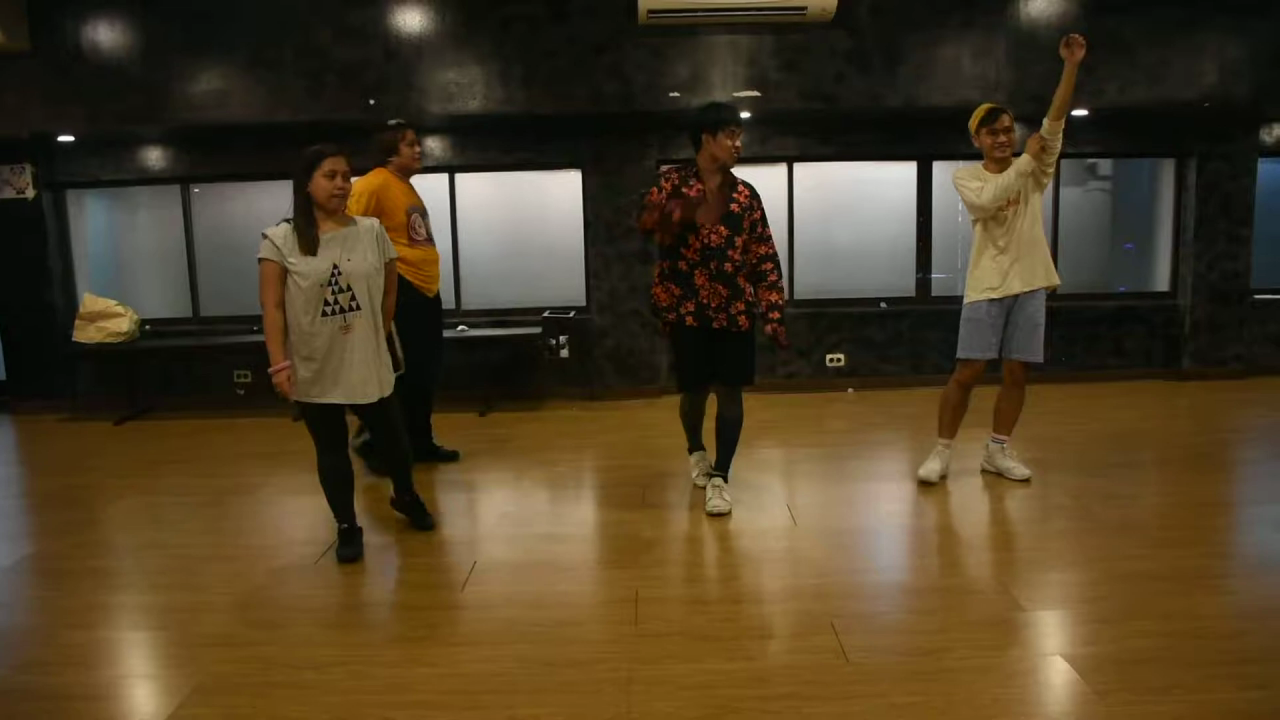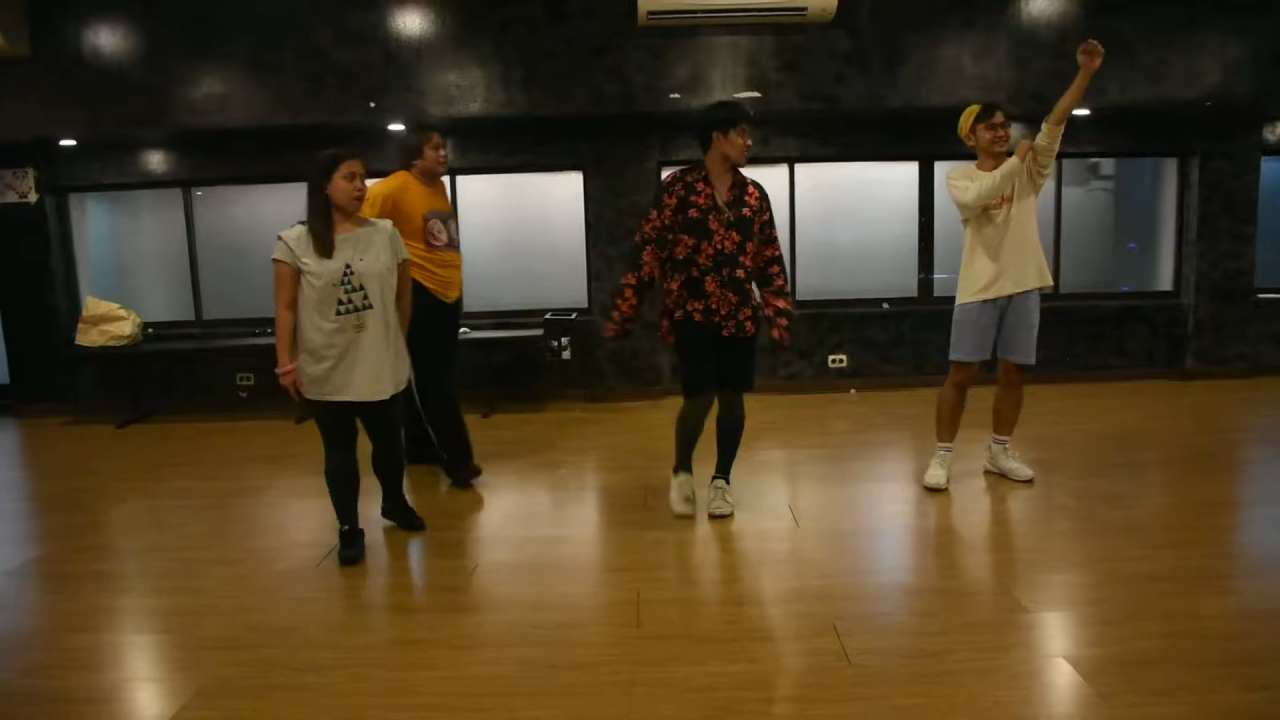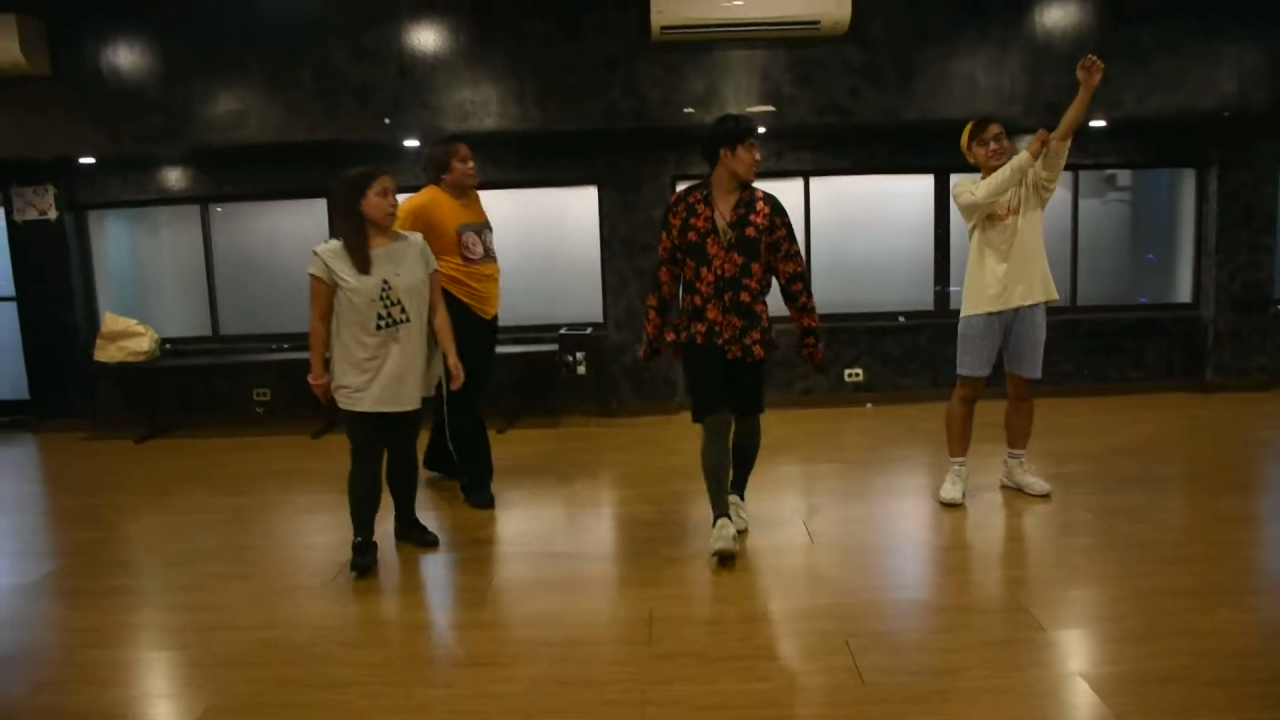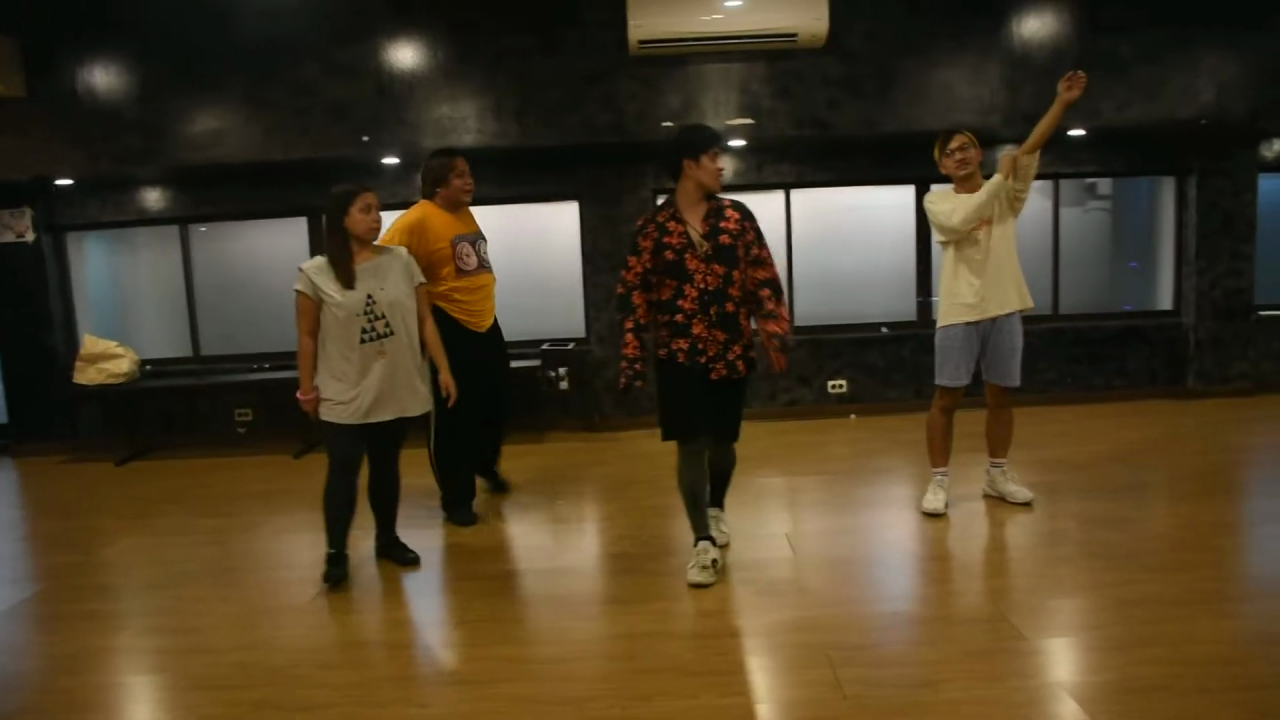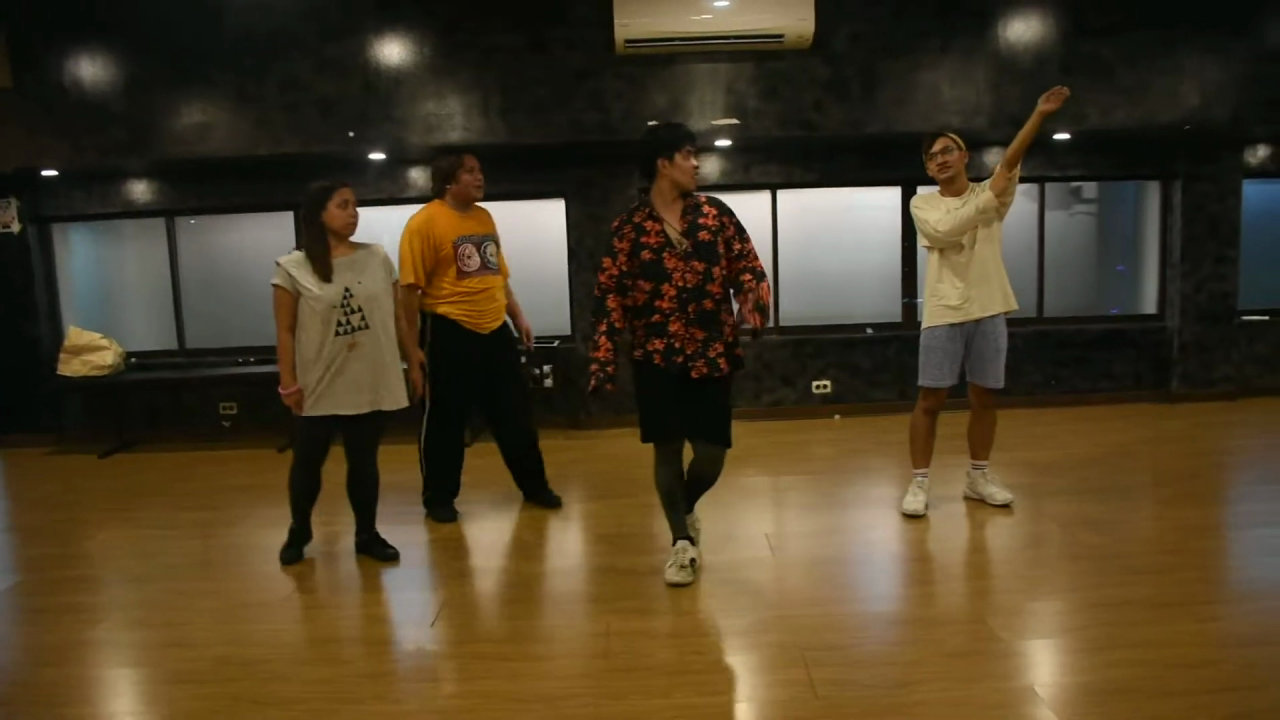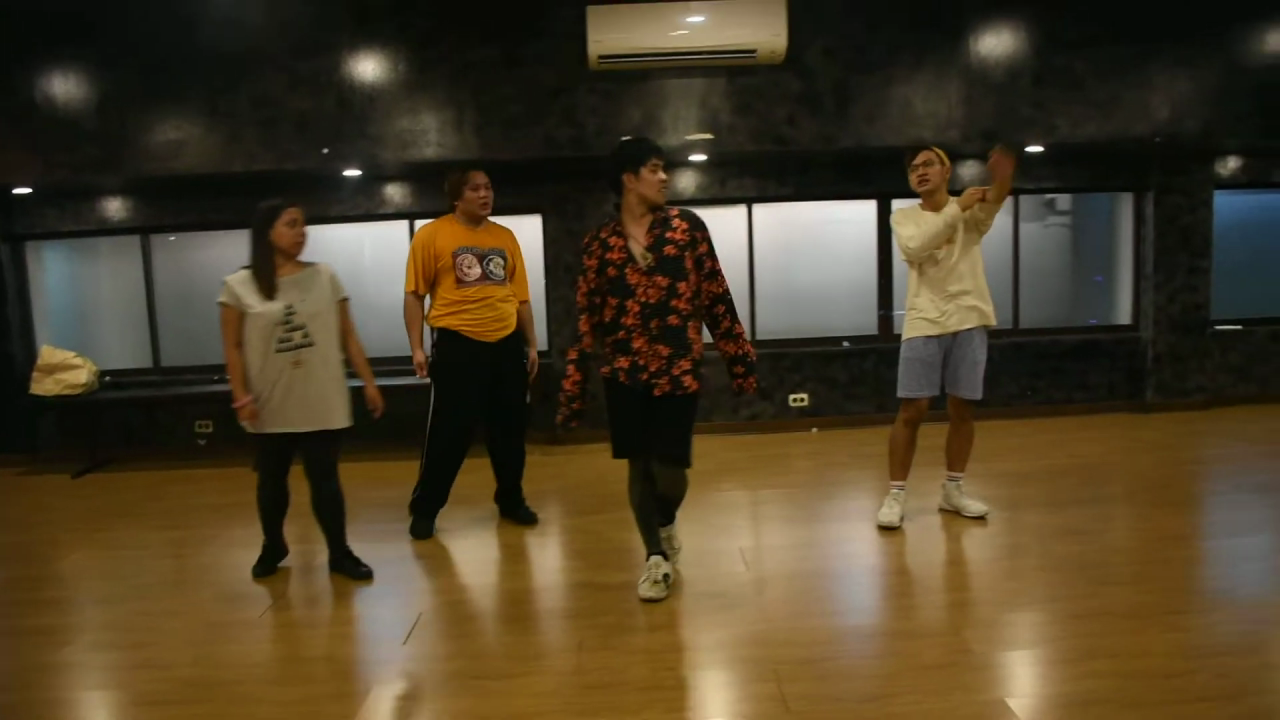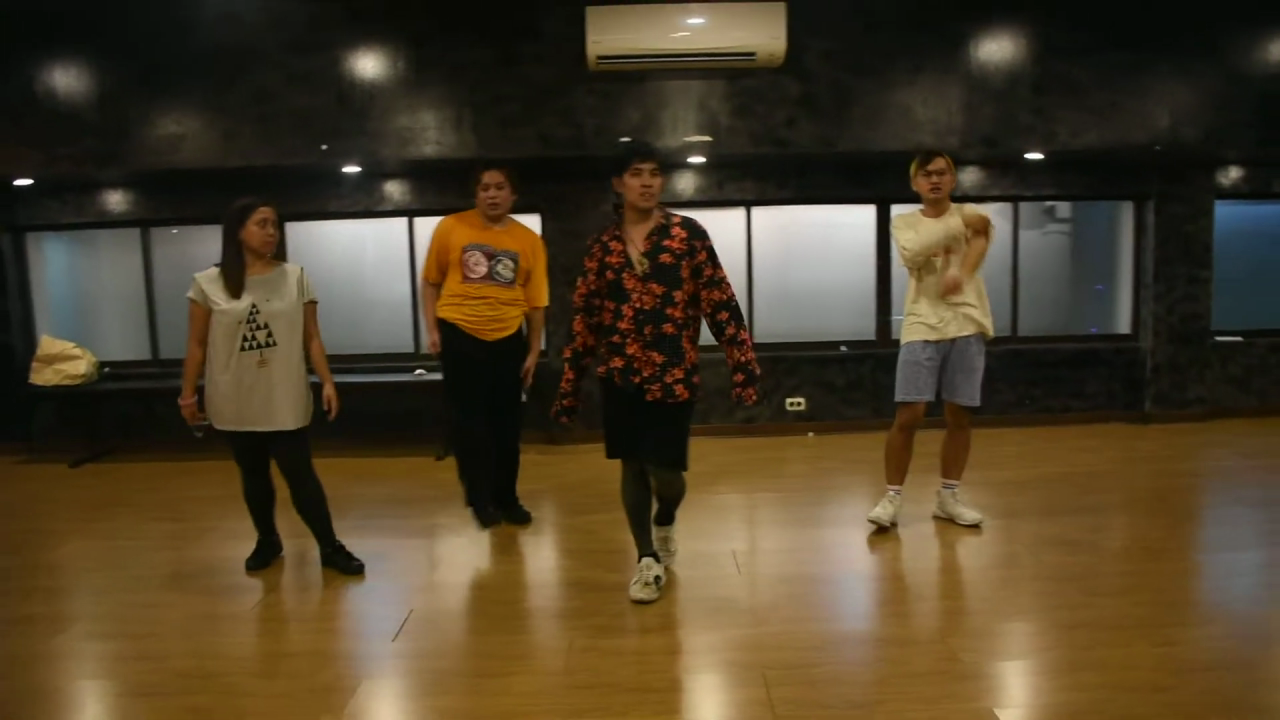
dt=0.3s
person 1, frame 1
left shoulder: (746, 194)
right shoulder: (673, 182)
left elbow: (764, 256)
right elbow: (648, 221)
left wrist: (773, 310)
right wrist: (693, 212)
left hip: (734, 310)
right hip: (686, 309)
left knee: (730, 392)
right knee: (694, 390)
left ankle: (719, 477)
right ankle: (696, 449)
person 1, frame 2
left shoulder: (754, 195)
right shoulder: (679, 187)
left elbow: (769, 260)
right elbow: (650, 250)
left wrist: (779, 313)
right wrist: (625, 308)
left hip: (738, 315)
right hip: (692, 313)
left knee: (731, 398)
right knee: (698, 399)
left ankle: (721, 481)
right ankle: (681, 470)
person 1, frame 3
left shoulder: (767, 209)
right shoulder: (684, 205)
left elbow: (792, 274)
right elbow: (667, 271)
left wrist: (808, 332)
right wrist: (656, 330)
left hip: (751, 334)
right hip: (702, 335)
left knee: (747, 418)
right knee: (715, 424)
left ankle: (736, 495)
right ankle: (721, 520)
person 1, frame 4
left shoulder: (738, 217)
right shoulder: (652, 227)
left elbow: (765, 277)
right elbow: (634, 292)
left wrist: (774, 330)
right wrist: (632, 355)
left hip: (731, 353)
right hip: (679, 356)
left knee: (723, 444)
right knee: (691, 446)
left ankle: (715, 507)
right ankle: (704, 543)
person 1, frame 5
left shoulder: (716, 213)
right shoulder: (628, 227)
left elbow: (749, 267)
right elbow: (610, 296)
left wrist: (753, 302)
right wrist: (603, 358)
left hip: (711, 355)
right hip: (655, 358)
left knee: (711, 454)
right knee: (667, 449)
left ankle: (686, 505)
right ankle: (682, 542)
person 1, frame 6
left shoulder: (687, 227)
right shoulder: (599, 243)
left elbow: (715, 296)
right elbow: (587, 316)
left wrist: (739, 356)
right wrist: (573, 386)
left hip: (678, 370)
right hip: (625, 373)
left knee: (669, 467)
right knee: (639, 465)
left ankle: (666, 521)
right ankle: (655, 558)
person 1, frame 7
left shoulder: (689, 234)
right shoulder: (602, 245)
left elbow: (719, 302)
right elbow: (584, 316)
left wrist: (743, 364)
right wrist: (569, 383)
left hip: (672, 375)
right hip: (619, 375)
left knee: (664, 469)
right knee: (632, 466)
left ankle: (665, 522)
right ankle: (647, 559)
person 2, frame 1
left shoulder: (1035, 170)
right shoulder: (966, 176)
left elbow: (1055, 122)
right elbow: (987, 201)
left wrist: (1071, 65)
right wrist: (1024, 160)
left hip: (1030, 286)
right hip: (986, 289)
left knee: (1016, 373)
right knee: (967, 373)
left ankle: (997, 451)
right ankle: (942, 450)
person 2, frame 2
left shoulder: (1029, 173)
right shoulder: (958, 177)
left elbow: (1055, 123)
right elbow: (973, 198)
left wrist: (1085, 72)
right wrist: (1014, 160)
left hip: (1023, 286)
right hip: (978, 289)
left knee: (1012, 374)
right knee: (960, 374)
left ankle: (999, 452)
right ankle: (942, 456)
person 2, frame 3
left shoulder: (1034, 184)
right shoulder: (964, 190)
left elbow: (1062, 138)
right elbow: (986, 195)
left wrist: (1087, 88)
right wrist: (1027, 155)
left hip: (1029, 299)
right hip: (983, 302)
left knee: (1021, 388)
right knee: (968, 388)
left ankle: (1015, 466)
right ankle: (957, 471)
person 2, frame 4
left shoulder: (1008, 191)
right shoulder: (936, 201)
left elbow: (1030, 149)
right elbow: (959, 222)
left wrist: (1061, 102)
right wrist: (999, 177)
left hip: (1004, 308)
right hip: (958, 312)
left knee: (1000, 396)
right knee: (947, 398)
left ankle: (998, 475)
right ankle: (939, 481)
person 2, frame 5
left shoulder: (991, 193)
right shoulder: (922, 204)
left elbow: (1012, 159)
right elbow: (946, 232)
left wrist: (1040, 114)
right wrist: (988, 196)
left hip: (989, 311)
right hip: (943, 313)
left knee: (984, 397)
right knee: (930, 399)
left ankle: (979, 477)
right ankle: (919, 483)
person 2, frame 6
left shoulder: (972, 211)
right shoulder: (902, 217)
left elbow: (994, 200)
right elbow: (916, 248)
left wrist: (1000, 181)
right wrist: (956, 207)
left hip: (969, 321)
right hip: (924, 324)
left knee: (962, 409)
right knee: (910, 411)
left ankle: (953, 490)
right ankle: (896, 495)
person 2, frame 7
left shoulder: (970, 216)
right shoulder: (903, 222)
left elbow: (980, 240)
right elbow: (913, 252)
left wrist: (962, 275)
right wrist: (959, 224)
left hip: (967, 328)
right hip: (921, 329)
left knee: (959, 416)
right knee: (908, 416)
left ankle: (948, 496)
right ankle: (892, 497)
person 3, frame 1
left shoulder: (372, 232)
right shoulder: (279, 240)
left elbow: (389, 293)
right elbow: (272, 307)
right wrist: (279, 363)
left hip: (369, 363)
right hip: (313, 369)
left knee: (392, 435)
right knee: (331, 449)
left ankle: (406, 496)
right ankle: (347, 528)
person 3, frame 2
left shoulder: (386, 234)
right shoulder: (295, 243)
left elbow: (402, 297)
right elbow: (286, 309)
left wrist: (398, 349)
right wrist: (286, 362)
left hip: (379, 364)
right hip: (325, 368)
left knee: (389, 440)
right knee: (339, 449)
left ankle: (395, 502)
right ankle: (349, 530)
person 3, frame 3
left shoulder: (416, 247)
right shoulder: (330, 257)
left elbow: (436, 307)
right elbow: (320, 320)
left wrist: (451, 355)
right wrist: (318, 373)
left hip: (409, 375)
right hip: (359, 380)
left knee: (404, 453)
right knee: (365, 459)
left ankle: (407, 522)
right ankle: (363, 542)
person 3, frame 4
left shoulder: (401, 262)
right shoulder: (315, 274)
left elbow: (424, 321)
right elbow: (308, 336)
left wrist: (443, 369)
right wrist: (307, 389)
left hip: (396, 389)
right hip: (343, 395)
left knee: (386, 467)
right knee: (343, 471)
left ankle: (387, 539)
right ankle: (336, 554)
person 3, frame 5
left shoulder: (377, 258)
right shoulder: (292, 268)
left elbow: (397, 319)
right elbow: (285, 331)
left wrist: (414, 365)
right wrist: (288, 383)
left hip: (372, 383)
right hip: (319, 388)
left knee: (364, 461)
right knee: (308, 461)
left ankle: (367, 534)
right ankle: (299, 529)
person 3, frame 6
left shoulder: (324, 277)
right shoulder: (238, 287)
left elbow: (347, 336)
right elbow: (233, 348)
left wrist: (368, 381)
right wrist: (242, 396)
left hip: (321, 401)
right hip: (270, 405)
left knee: (324, 478)
right knee: (271, 479)
left ankle: (340, 553)
right ankle: (273, 545)
person 3, frame 7
left shoulder: (294, 277)
right shoulder: (208, 283)
left elbow: (311, 337)
right elbow: (197, 344)
left wrist: (328, 383)
right wrist: (188, 393)
left hip: (286, 400)
right hip: (236, 403)
left knee: (300, 473)
right knee: (253, 475)
left ankle: (330, 546)
right ankle: (267, 541)
person 4, frame 1
left shoulder: (406, 186)
right shoulder: (373, 186)
left hip: (425, 291)
right hip: (397, 291)
left knee: (424, 372)
right knee: (402, 371)
left ankle: (420, 444)
right ankle: (373, 442)
person 4, frame 2
left shoulder: (439, 187)
right shoulder: (393, 190)
left hip: (447, 295)
right hip: (417, 296)
left knee: (436, 377)
right knee: (431, 381)
left ankle: (420, 447)
right ankle: (457, 459)
person 4, frame 3
left shoulder: (472, 197)
right shoulder: (424, 205)
left hip: (485, 310)
right hip: (453, 310)
left knee: (469, 395)
right knee: (463, 399)
left ankle: (440, 458)
right ankle: (475, 481)
person 4, frame 4
left shoulder: (464, 212)
right shoulder: (417, 220)
left hip: (485, 326)
right hip: (447, 328)
left knee: (496, 403)
right knee: (453, 416)
left ankle: (483, 464)
right ankle: (457, 498)
person 4, frame 5
left shoulder: (484, 217)
right shoulder: (425, 222)
right elbow: (409, 287)
left wrist: (518, 316)
left hip: (496, 330)
right hip: (451, 333)
left knee: (514, 412)
right knee: (446, 419)
left ankle: (534, 484)
right ankle: (438, 497)
person 4, frame 6
left shoulder: (505, 237)
right shoulder: (431, 235)
left elbow: (520, 296)
right elbow: (414, 295)
left wrist: (531, 344)
right wrist: (418, 347)
left hip: (507, 343)
right hip: (457, 344)
left knee: (510, 427)
right knee: (450, 431)
left ankle: (511, 499)
right ankle: (424, 510)
person 4, frame 7
left shoulder: (529, 240)
right shoulder: (450, 228)
left elbow: (536, 302)
right elbow: (431, 282)
left wrist: (533, 351)
right wrist: (432, 328)
left hip: (507, 341)
right hip: (460, 337)
left knee: (506, 425)
right knee: (469, 421)
left ankle: (505, 499)
right ankle: (481, 500)
